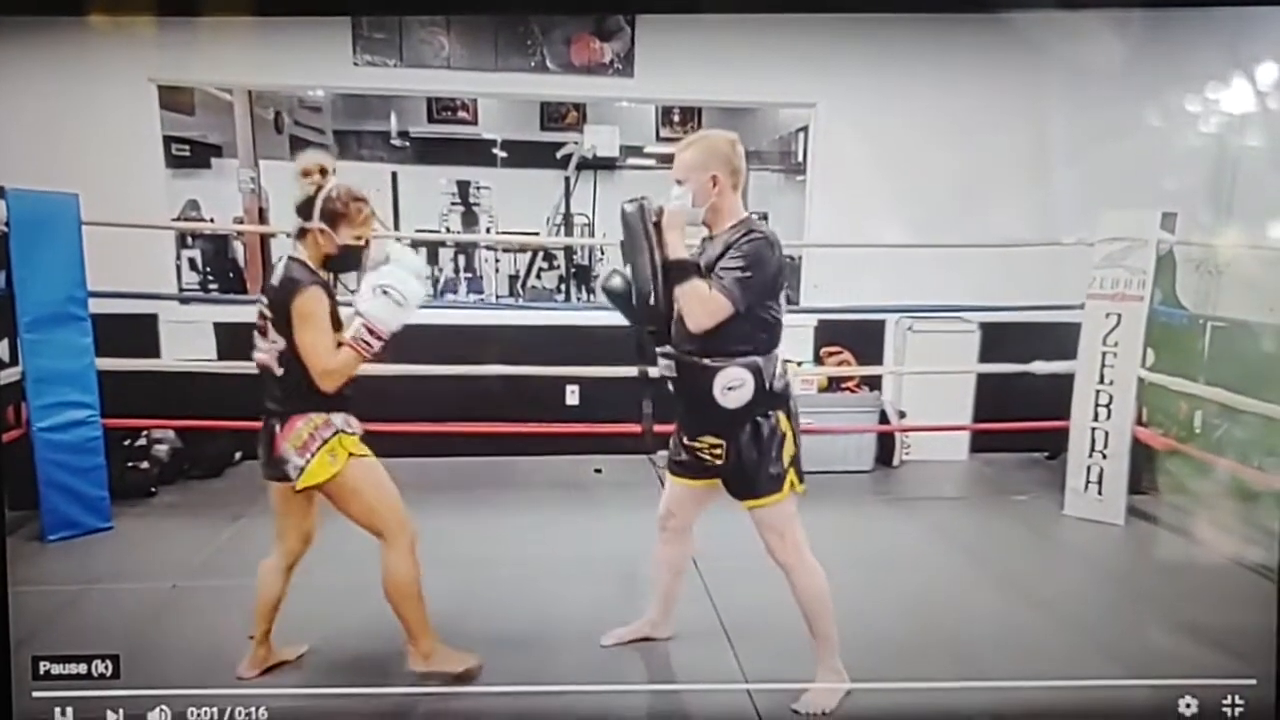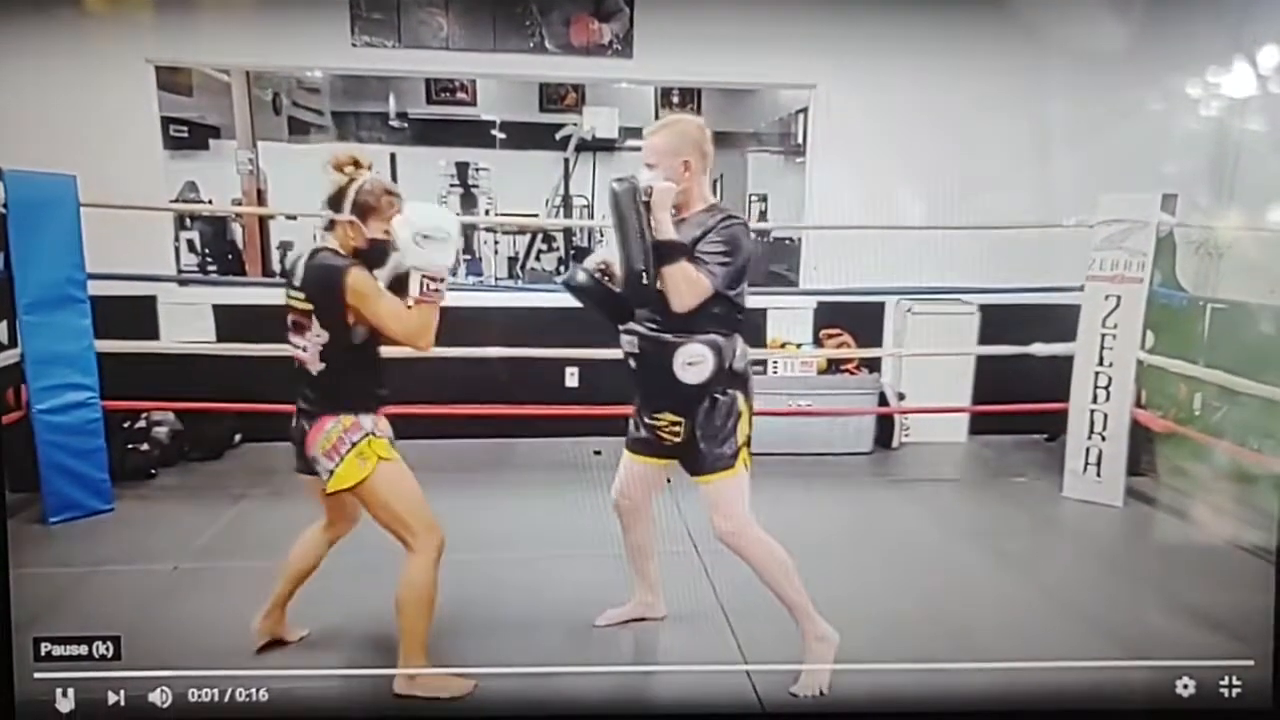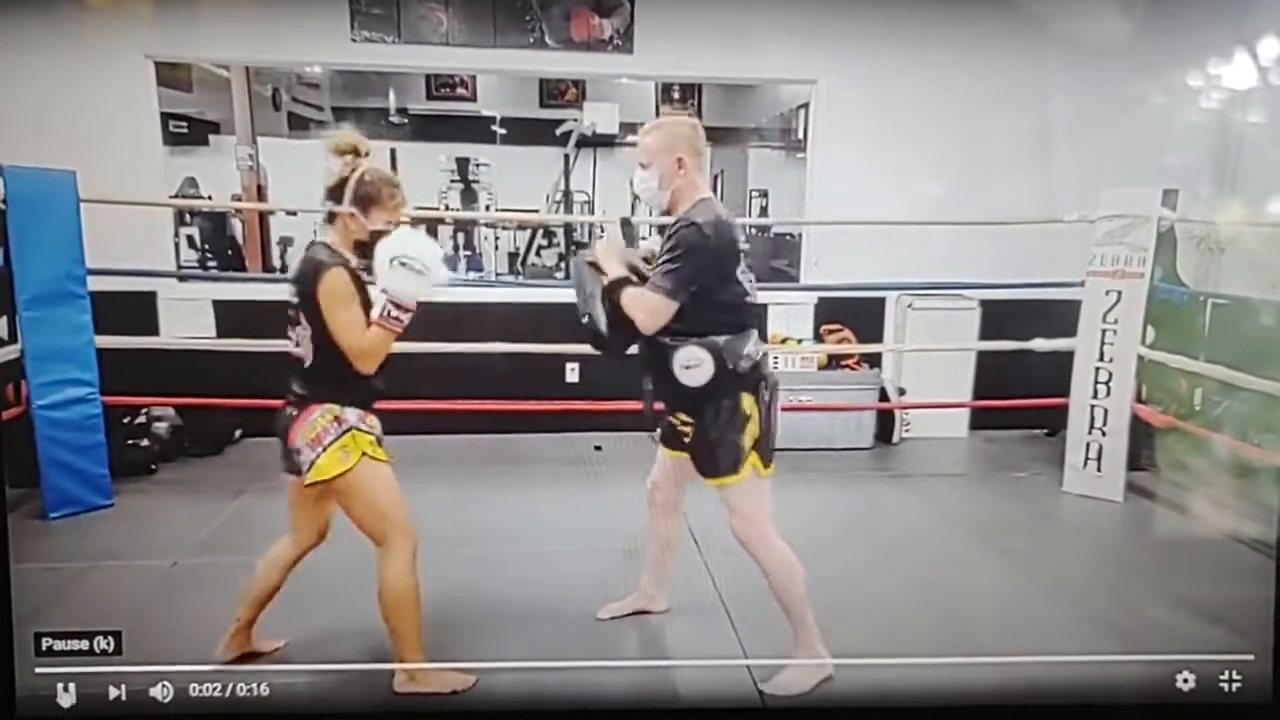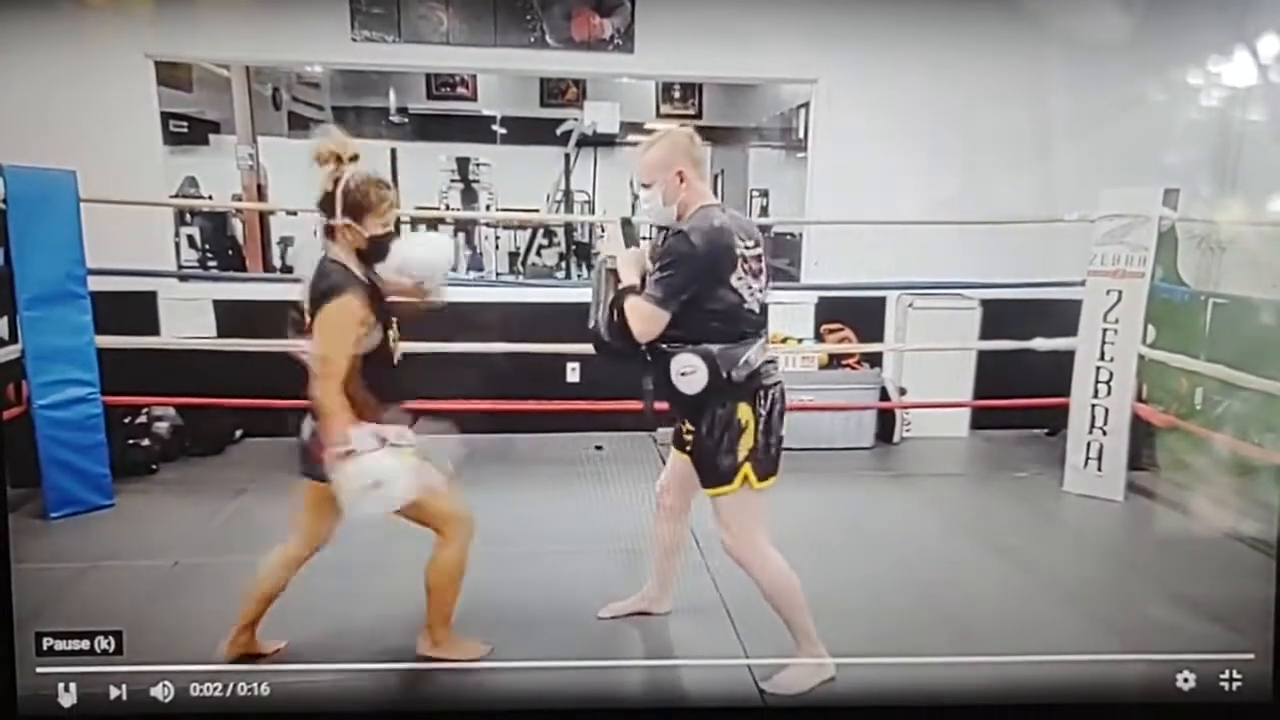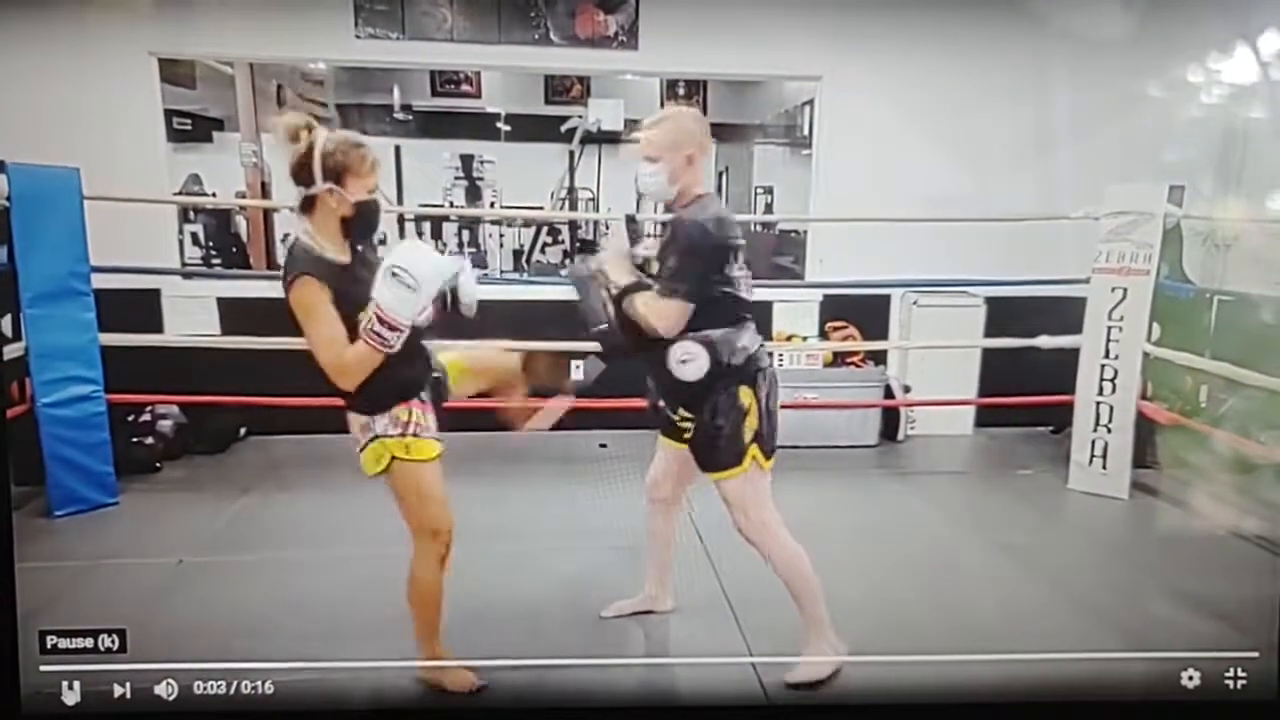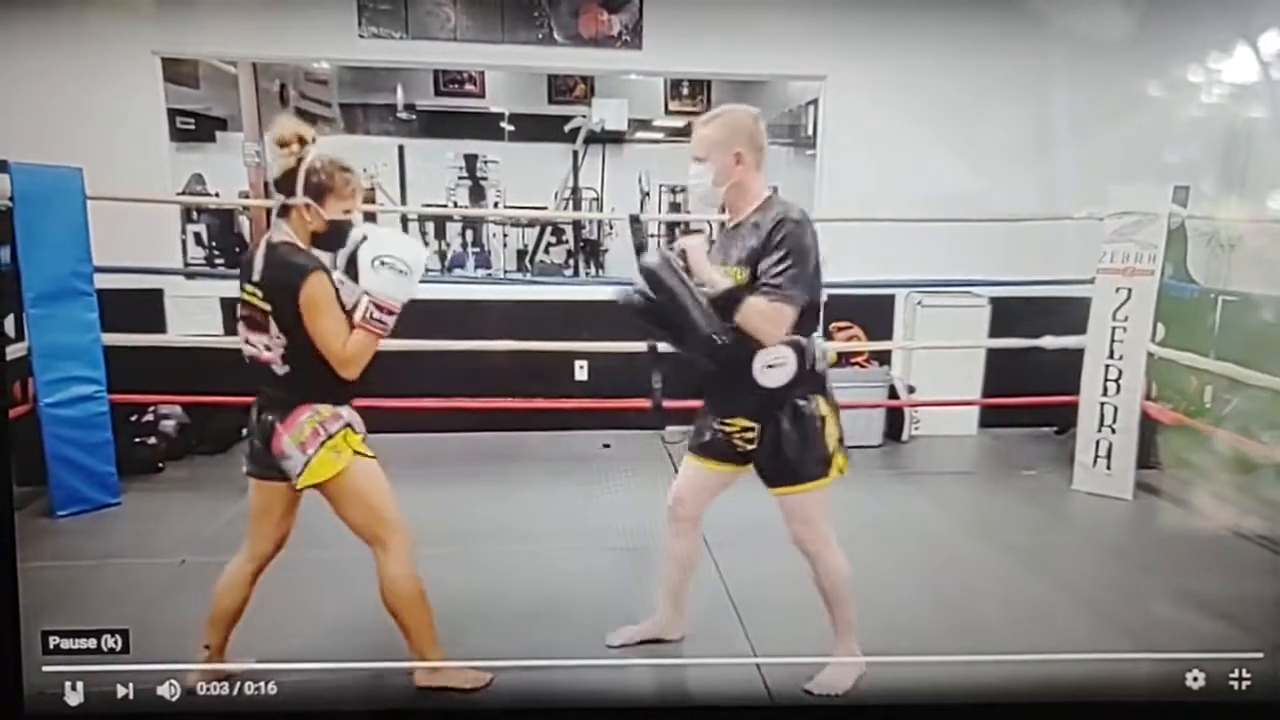
dt=0.5s
person 1, frame 1
left shoulder: (755, 245)
right shoulder: (712, 242)
left elbow: (701, 316)
right elbow: (689, 316)
left wrist: (674, 247)
right wrist: (659, 266)
left hip: (753, 419)
right hip: (702, 414)
left knee: (786, 546)
right knee: (673, 518)
left ankle: (831, 670)
right ankle: (659, 619)
person 1, frame 2
left shoulder: (726, 230)
right shoulder: (668, 224)
left elbow: (685, 296)
right elbow: (647, 295)
left wrist: (661, 225)
right wrist: (610, 274)
left hip: (712, 398)
right hip: (660, 394)
left knee: (732, 525)
right knee: (628, 498)
left ankle: (817, 634)
right ankle: (648, 598)
person 1, frame 3
left shoulder: (696, 231)
right shoulder: (708, 221)
left elbow: (649, 317)
left wrist: (613, 269)
right wrist: (631, 275)
left hip: (731, 397)
right hip: (698, 394)
left knee: (752, 527)
right knee: (662, 491)
left ankle: (813, 651)
right ankle: (653, 592)
person 1, frame 4
left shoulder: (689, 241)
right shoulder: (739, 230)
left elbow: (645, 327)
left wrist: (629, 276)
right wrist: (652, 273)
left hip: (734, 406)
right hip: (719, 398)
left knee: (743, 541)
right knee: (670, 496)
left ankle: (813, 654)
right ankle: (657, 594)
person 1, frame 5
left shoulder: (699, 228)
right shoulder: (691, 222)
left elbow: (669, 318)
left wrist: (620, 282)
right wrist: (629, 276)
left hip: (730, 392)
right hip: (694, 390)
left knee: (757, 521)
right knee: (660, 489)
left ankle: (824, 642)
right ankle: (658, 591)
person 1, frame 6
left shoulder: (787, 227)
right shoulder: (730, 229)
left elbow: (774, 327)
left wrist: (711, 276)
right wrist: (689, 287)
left hip: (788, 404)
right hip: (729, 401)
left knee: (811, 535)
right knee: (682, 505)
left ankle: (849, 650)
right ankle: (668, 619)
person 2, frame 1
left shoulder: (287, 274)
right shoulder: (308, 289)
left elbow: (321, 351)
right elbow: (328, 374)
left wrist: (383, 281)
right wrist: (377, 321)
left hip: (284, 430)
right hip: (318, 431)
left knee: (289, 545)
right knee: (399, 533)
left ankle: (259, 652)
right ankle: (426, 652)
person 2, frame 2
left shoulder: (311, 264)
right shoulder: (347, 276)
right elbow: (419, 337)
left wrist: (397, 270)
right wrist: (431, 269)
left hip: (318, 423)
right hip: (349, 429)
left knee: (337, 521)
right knee: (426, 541)
left ankle: (272, 619)
right ankle: (413, 670)
person 2, frame 3
left shoulder: (321, 259)
right shoulder: (331, 273)
right elbow: (364, 357)
left wrist: (388, 292)
right wrist: (399, 296)
left hip: (307, 418)
right hip: (333, 424)
left knee: (303, 536)
right knee: (399, 540)
left ankle: (238, 637)
right ankle: (412, 669)
person 2, frame 4
left shoulder: (345, 270)
right shoulder: (344, 295)
right elbow: (327, 386)
right wrist: (363, 452)
left hip: (327, 431)
right hip: (362, 435)
left knee: (307, 539)
right knee: (456, 525)
left ankle: (241, 639)
right ankle: (437, 638)
person 2, frame 5
left shoulder: (349, 244)
right shoulder: (307, 276)
right elbow: (346, 373)
left wrist: (438, 280)
right wrist: (391, 311)
left hip: (420, 373)
right hip: (387, 413)
left knee: (513, 363)
right knee: (435, 536)
left ankle: (524, 412)
right ankle: (435, 663)
person 2, frame 6
left shoulder: (259, 256)
right shoulder: (306, 274)
right elbow: (348, 361)
left wrist: (357, 290)
right wrist: (386, 297)
left hip: (271, 422)
right hip: (316, 425)
left knee: (259, 549)
right knee: (393, 540)
left ankle: (211, 661)
right ankle: (430, 664)
